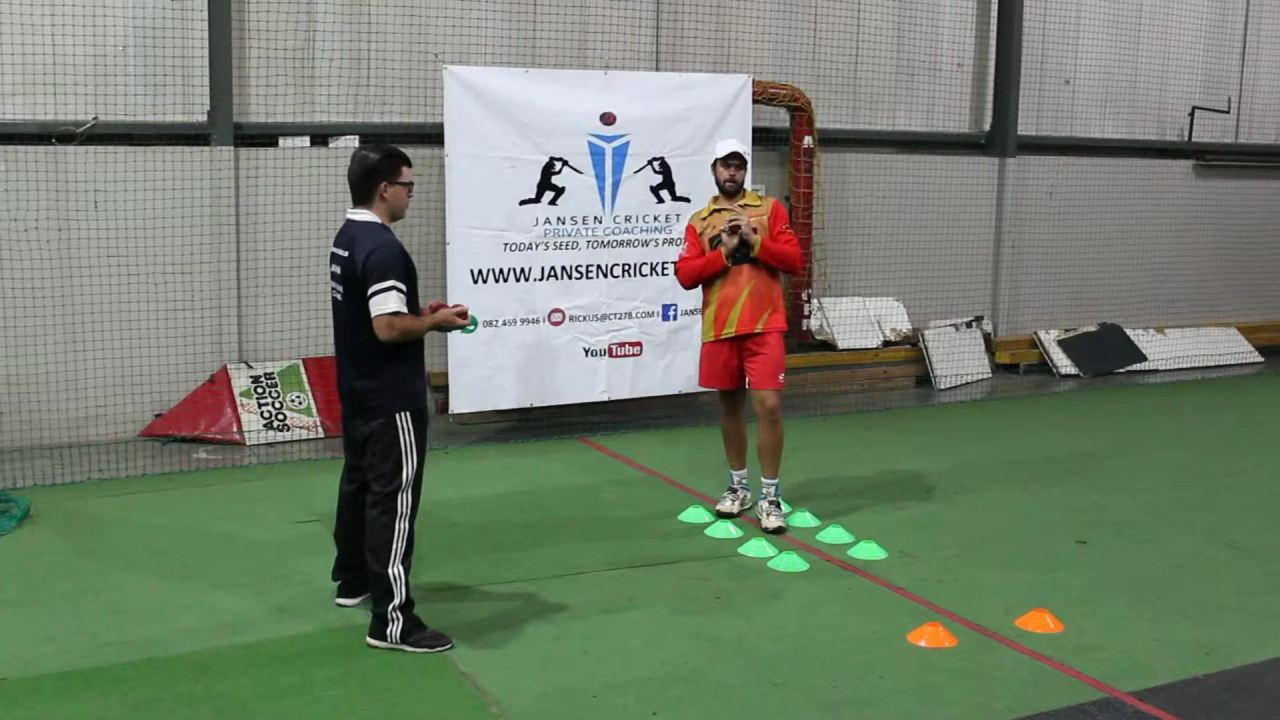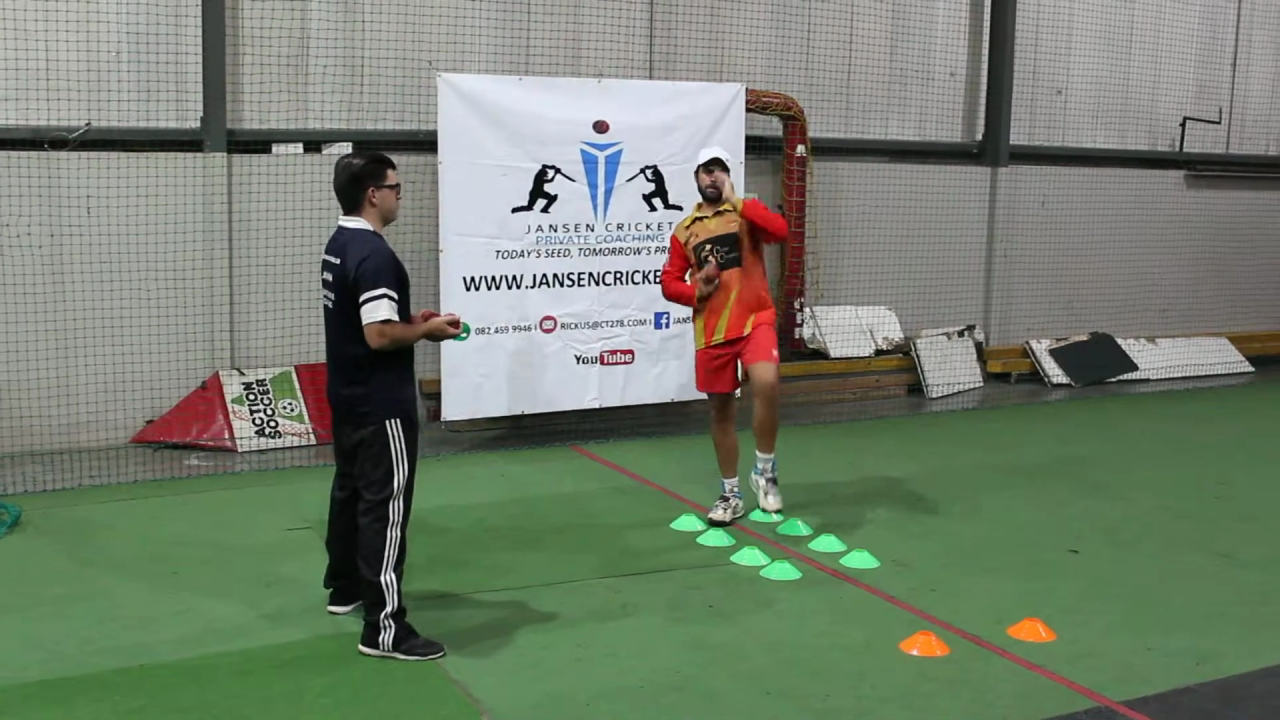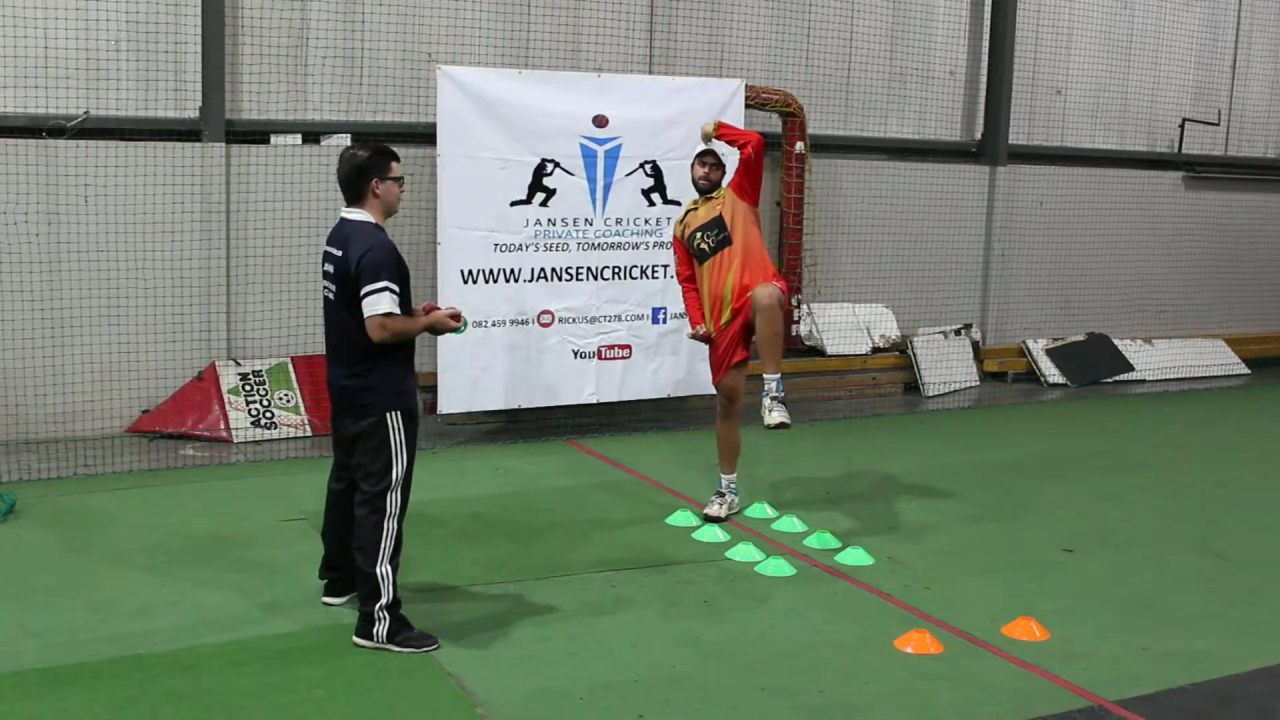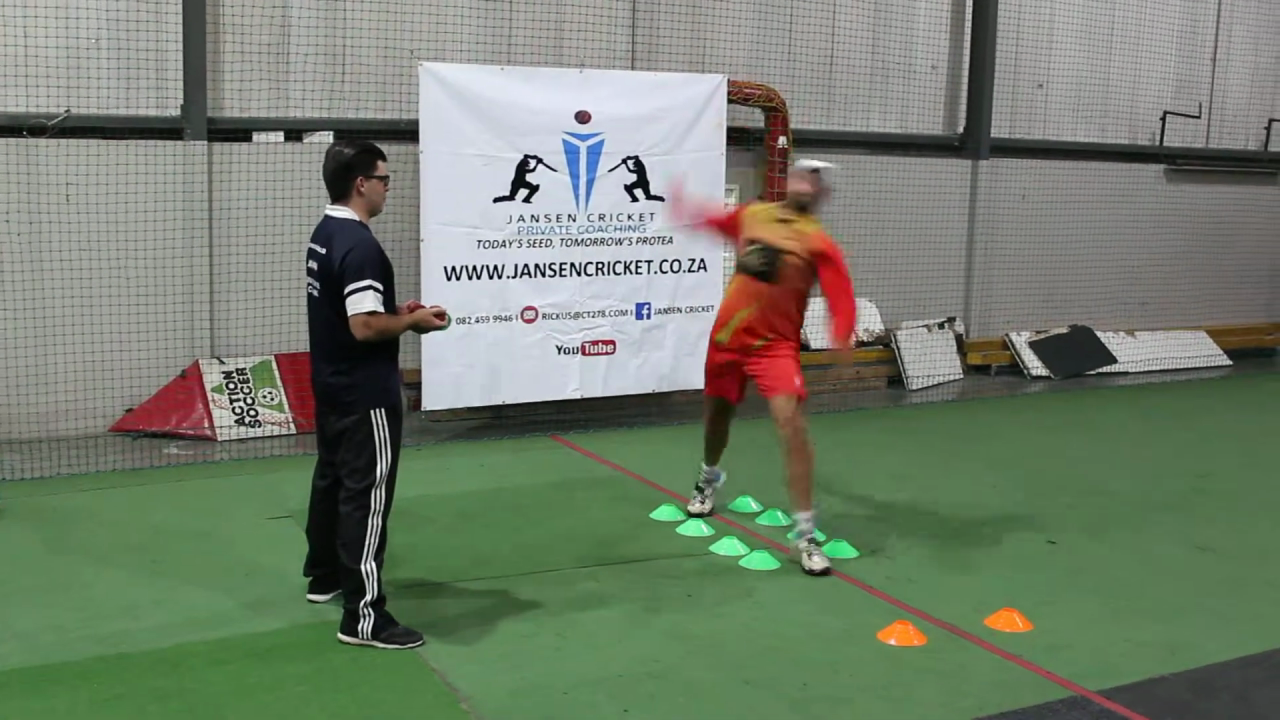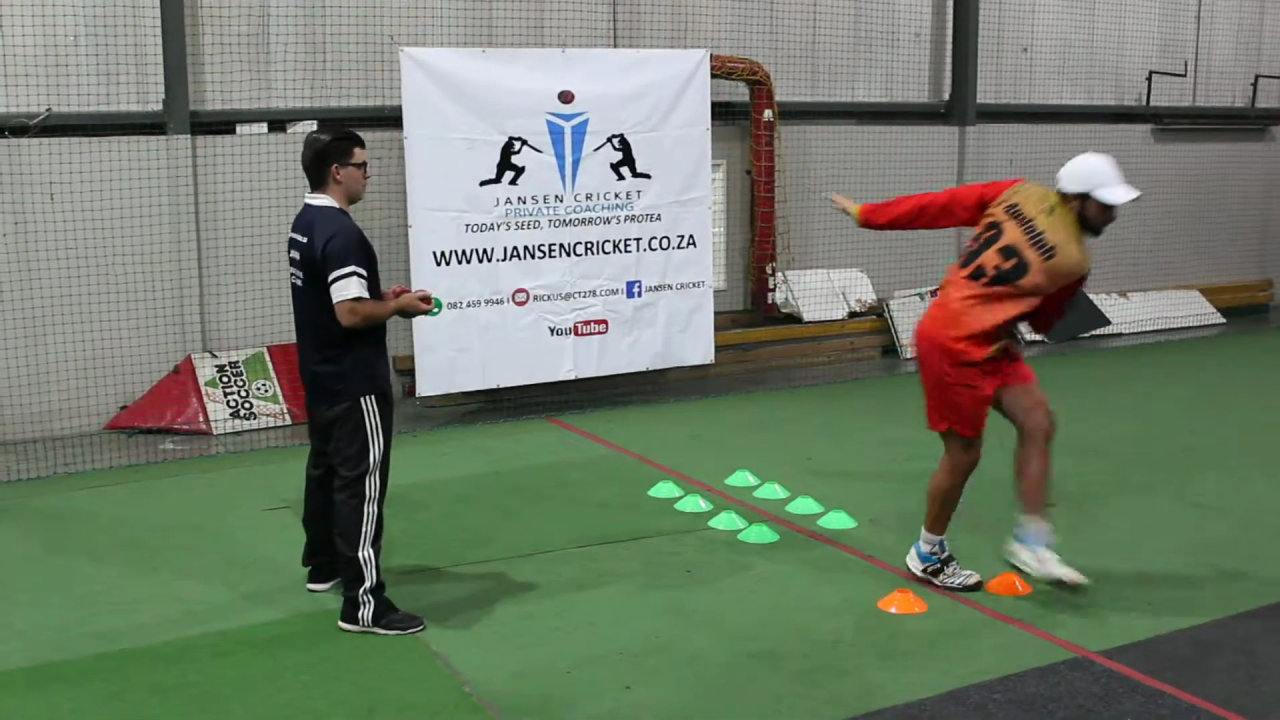
dt=1s
person 1, frame 1
left shoulder: (347, 237)
right shoulder: (383, 248)
right elbow: (388, 327)
left wrist: (419, 311)
right wrist: (435, 321)
left hip: (358, 389)
right hip: (390, 398)
left knee: (360, 483)
right knee: (393, 501)
left ankle: (353, 579)
right ankle: (392, 620)
person 1, frame 2
left shoulder: (339, 244)
right shoulder: (374, 255)
right elbow: (379, 335)
left wrist: (410, 319)
right wrist: (427, 329)
left hip: (349, 396)
right hip: (380, 405)
left knee: (351, 491)
right knee: (385, 508)
left ankle: (345, 587)
right ankle: (384, 627)
person 1, frame 3
left shoulder: (340, 236)
right shoulder: (375, 248)
right elbow: (381, 328)
left wrist: (410, 311)
right wrist: (429, 323)
left hip: (347, 387)
right hip: (380, 397)
left knee: (347, 482)
right knee: (382, 500)
left ankle: (339, 578)
right ankle: (378, 619)
person 1, frame 4
left shoulder: (324, 233)
right shoulder: (360, 246)
right elbow: (364, 327)
left wrist: (394, 309)
right wrist: (413, 321)
left hip: (332, 385)
right hip: (364, 394)
left knee: (332, 479)
right knee: (366, 497)
left ankle: (324, 575)
right ankle: (363, 616)
person 1, frame 5
left shoulder: (305, 222)
right shoulder: (341, 233)
right elbow: (351, 313)
left wrist: (379, 295)
right wrist: (399, 306)
left hip: (321, 375)
right hip: (354, 383)
left knee: (325, 469)
right knee: (360, 485)
left ankle: (322, 564)
right ankle: (362, 602)
person 2, frame 1
left shoulder: (770, 209)
right shoulder: (699, 221)
left elbow: (794, 260)
right elbow: (685, 276)
left wrist: (753, 239)
right wrist: (724, 251)
left hip: (764, 327)
right hip: (719, 329)
left knee: (768, 406)
right knee: (730, 405)
left ankle: (770, 496)
right ankle: (738, 486)
person 2, frame 2
left shoulder: (745, 210)
right shoulder: (684, 230)
left elbow: (779, 230)
right elbow: (669, 282)
left wrist: (737, 204)
right wrist: (694, 292)
left hip: (755, 320)
right hip: (712, 330)
left knee: (767, 382)
right knee: (721, 409)
left ankle: (765, 469)
right ankle: (730, 494)
person 2, frame 3
left shoulder: (739, 195)
right shoulder: (683, 225)
left elbow: (754, 144)
right elbow: (687, 281)
left wrist: (716, 129)
right wrist: (697, 321)
left hip: (759, 296)
right hip: (721, 317)
left knee: (765, 295)
right knee: (727, 398)
left ankle: (773, 392)
right ankle: (727, 490)
person 2, frame 4
left shoulder: (821, 243)
right shoulder: (755, 214)
left elbow: (840, 292)
right elbow: (721, 222)
left wrist: (844, 334)
right wrist: (687, 213)
left hip: (774, 347)
right hip: (729, 339)
left knee: (793, 430)
right knee: (716, 417)
left ankle: (806, 534)
right ankle: (709, 477)
person 2, frame 5
left shoulder: (1017, 197)
right shoulder: (1070, 263)
left elbow: (934, 204)
right elbow: (1043, 318)
left wrist: (865, 214)
left hip: (985, 342)
right hip: (955, 345)
left knee: (1039, 424)
right knee: (963, 455)
left ankle: (1032, 544)
right ankle: (929, 557)
